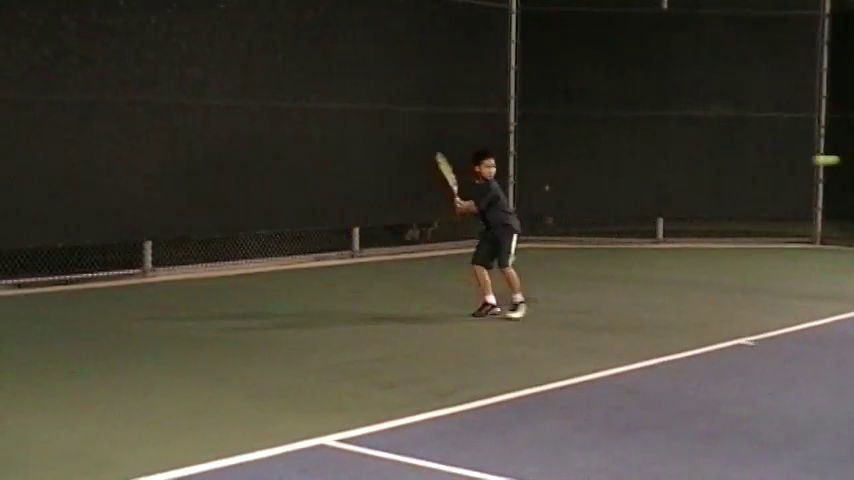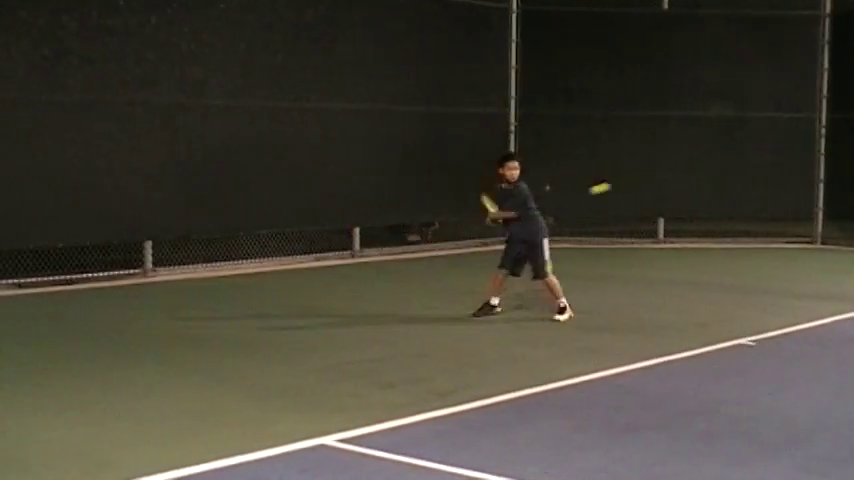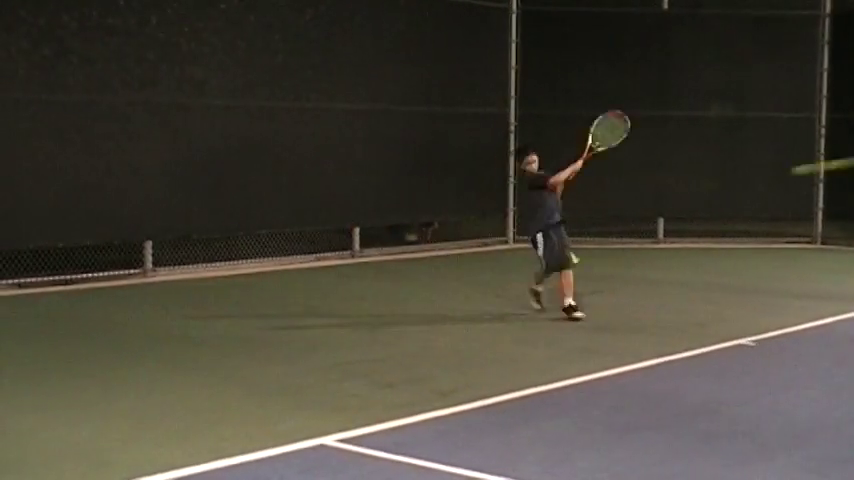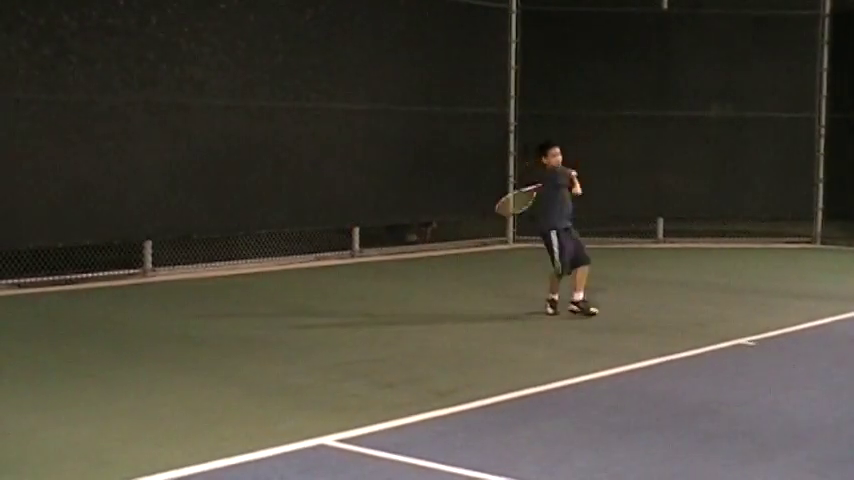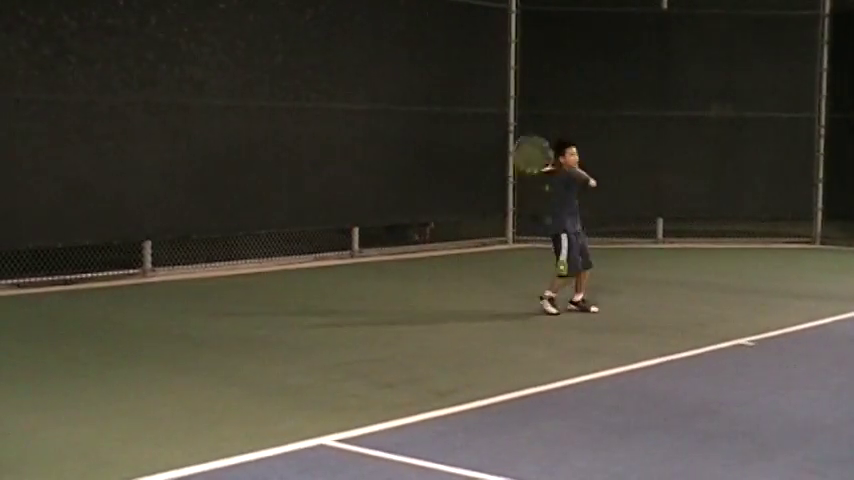
dt=0.2s
person 1, frame 1
left shoulder: (490, 187)
right shoulder: (476, 185)
left elbow: (476, 207)
right elbow: (473, 204)
left wrist: (461, 205)
right wrist: (461, 204)
left hip: (507, 228)
right hip: (491, 230)
left knee: (505, 266)
right knee: (478, 264)
left ankle: (518, 301)
right ankle: (491, 303)
person 1, frame 2
left shoulder: (521, 189)
right shoulder: (501, 190)
left elbow: (512, 213)
right elbow: (501, 212)
left wrist: (494, 215)
right wrist: (495, 216)
left hip: (536, 234)
right hip: (516, 236)
left knee: (544, 274)
right knee: (503, 270)
left ankle: (563, 305)
right ankle: (493, 303)
person 1, frame 3
left shoulder: (542, 175)
right shoulder: (529, 178)
right elbow: (553, 181)
right wrist: (575, 166)
left hip: (556, 225)
right hip: (542, 229)
left knee: (567, 265)
right knee: (548, 267)
left ankle: (569, 305)
right ankle: (536, 288)
person 1, frame 4
right shoulder: (556, 172)
right elbow: (572, 174)
left wrist: (576, 187)
left hip: (566, 226)
right hip: (553, 228)
left knee: (583, 262)
right knee: (561, 267)
left ankle: (577, 300)
right ankle: (552, 299)
person 1, frame 5
left shoulder: (557, 175)
right shoulder: (568, 176)
right elbow: (591, 182)
right wrist: (586, 178)
left hip: (575, 228)
right hip: (563, 229)
left knee: (585, 265)
right knee: (568, 269)
left ankle: (577, 300)
right ankle: (548, 296)
